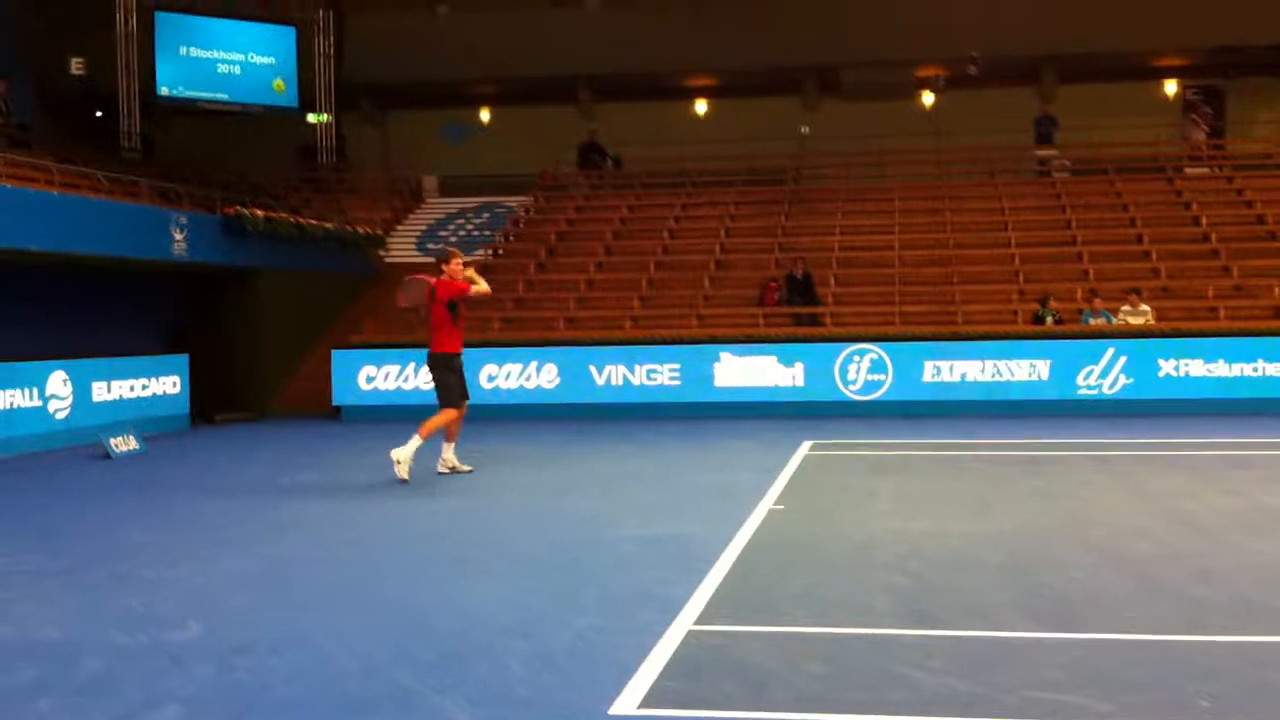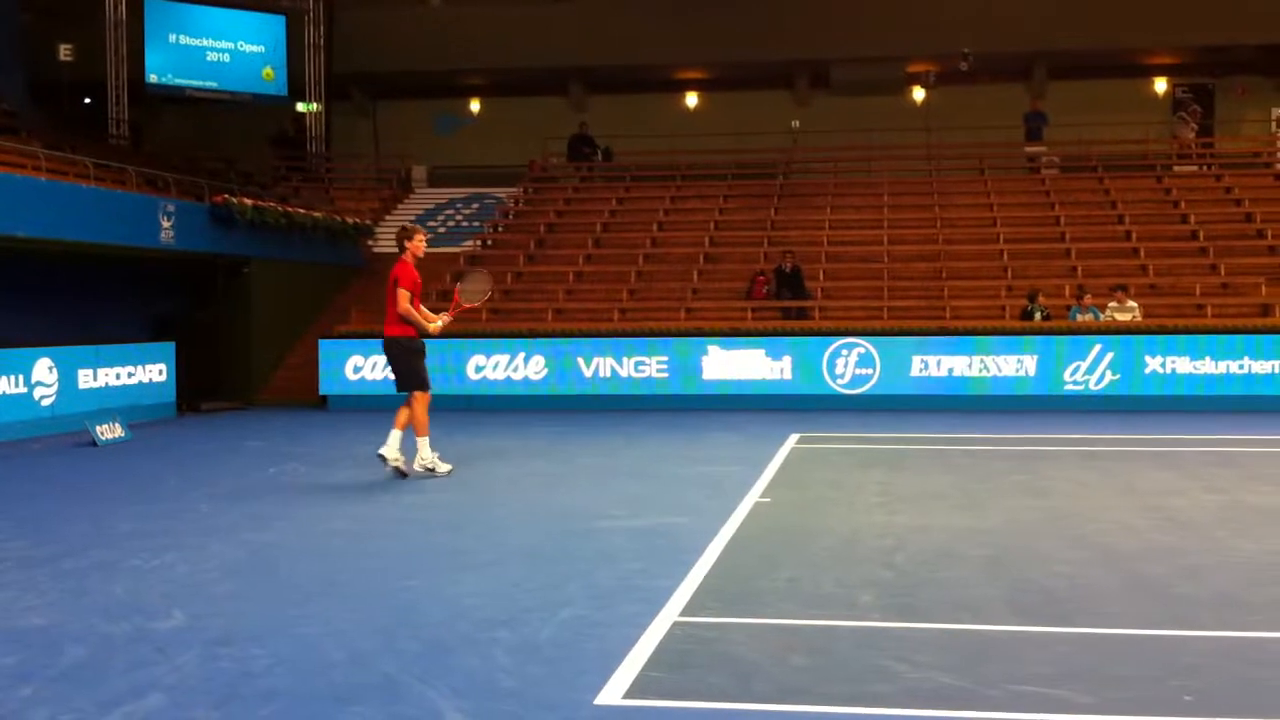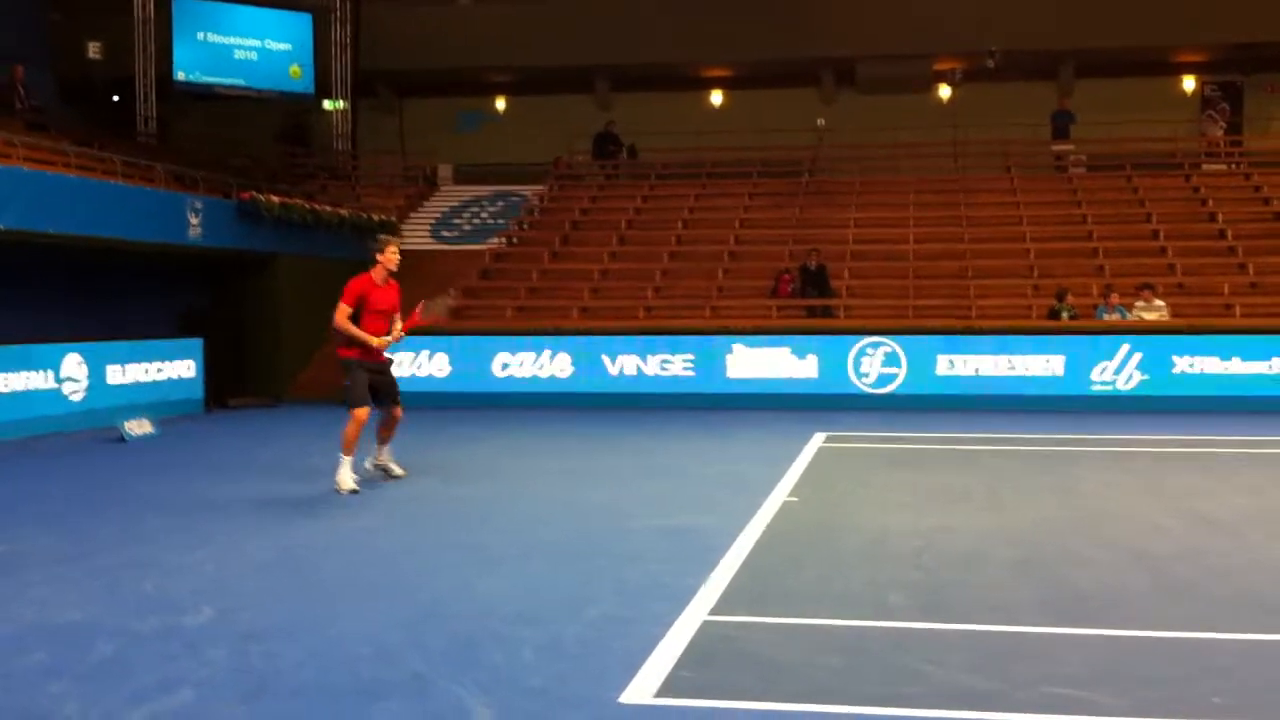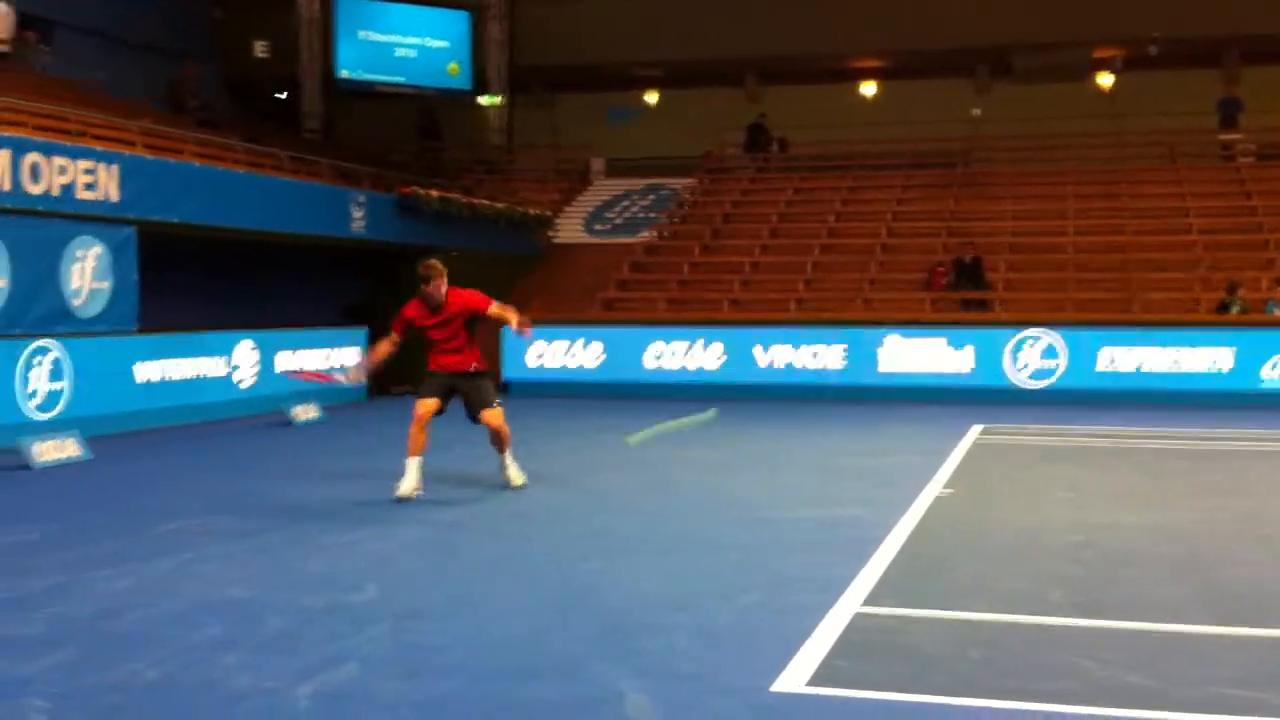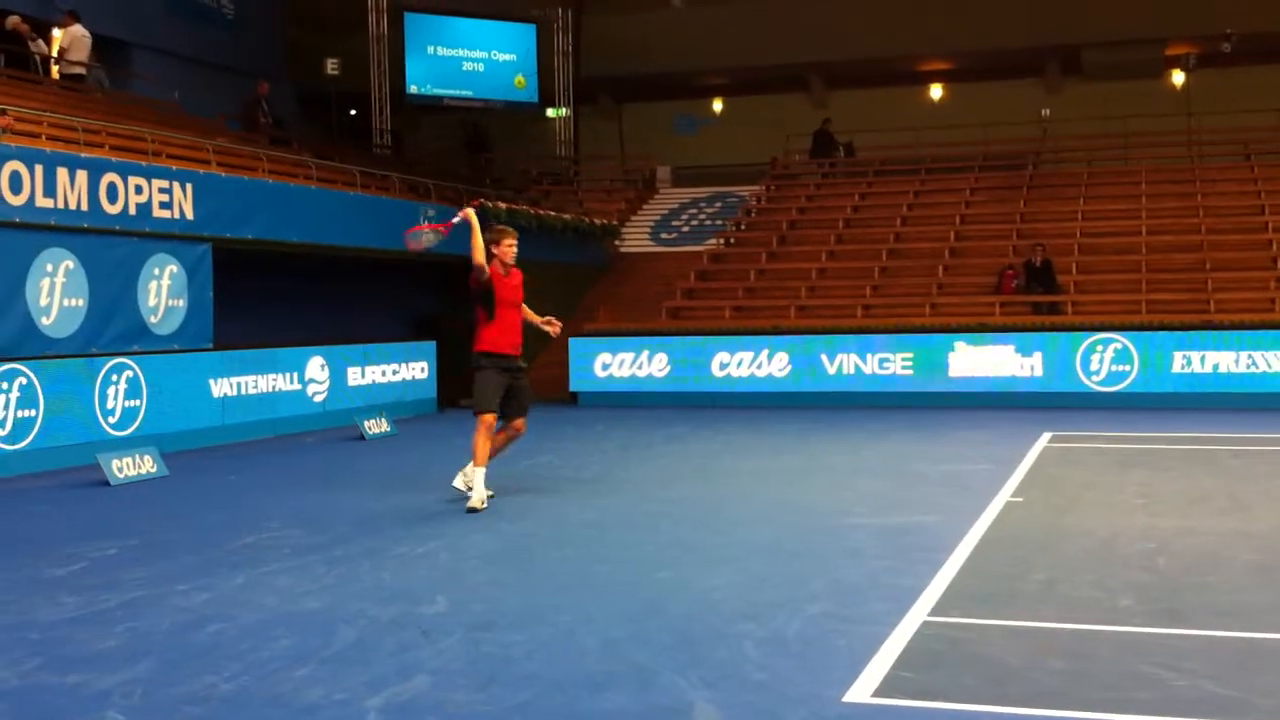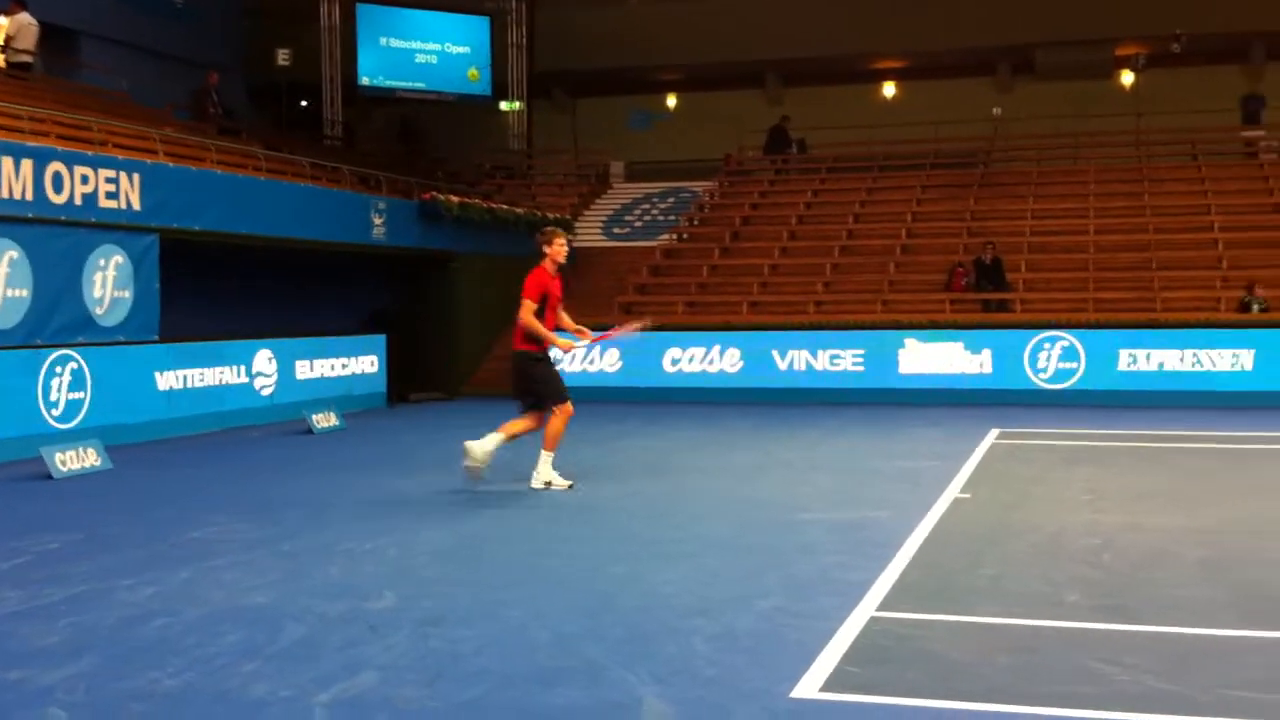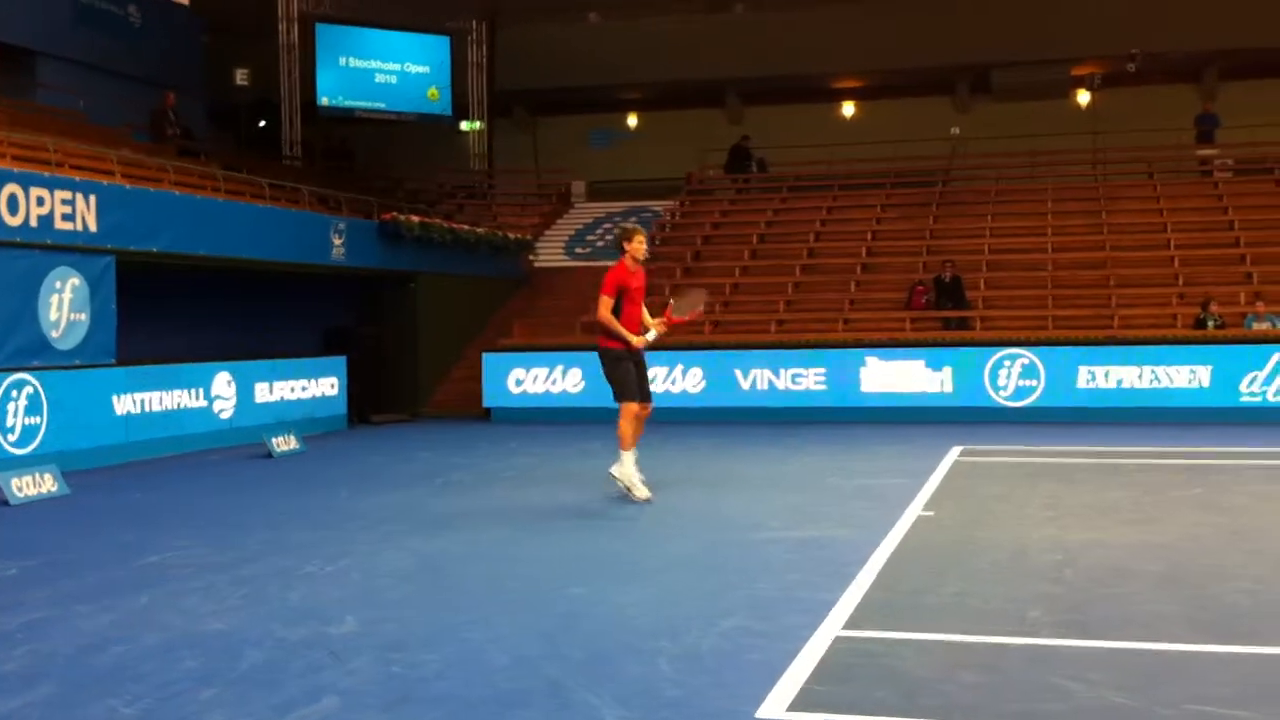
dt=0.7s
person 1, frame 1
left shoulder: (436, 287)
right shoulder: (451, 287)
right elbow: (485, 290)
right wrist: (473, 276)
left hip: (450, 356)
right hip: (444, 357)
left knee: (461, 408)
right knee: (450, 412)
left ankle: (447, 459)
right ankle: (405, 453)
person 1, frame 2
left shoulder: (409, 270)
right shoulder: (404, 269)
left elbow: (415, 306)
right elbow: (403, 307)
left wrist: (436, 319)
right wrist: (428, 327)
left hip: (402, 340)
right hip: (402, 339)
left knee: (412, 398)
right knee: (422, 395)
left ankle: (391, 449)
right ankle: (425, 457)
person 1, frame 3
left shoulder: (394, 287)
right shoulder: (358, 284)
left elbow: (395, 319)
right elbow: (339, 321)
left wrist: (396, 331)
right wrist: (370, 339)
left hip: (377, 360)
right hip: (353, 359)
left knee: (395, 414)
right knee: (360, 414)
left ankle: (380, 458)
right ankle: (344, 472)
person 1, frame 4
left shoulder: (464, 298)
right shoulder: (410, 312)
left elbow: (499, 311)
right elbow: (392, 342)
left wrist: (514, 320)
right wrist: (367, 365)
left hip: (471, 371)
right hip: (437, 372)
left knee: (496, 423)
right knee: (421, 412)
left ankle: (507, 464)
right ankle: (411, 478)
person 1, frame 5
left shoulder: (517, 275)
right shoulder: (485, 277)
right elbow: (478, 262)
left wrist: (539, 321)
right wrist: (473, 221)
left hip: (513, 362)
right hip: (489, 361)
left knee: (516, 427)
right knee: (487, 421)
left ankle: (470, 474)
right ankle: (478, 490)
person 1, frame 6
left shoulder: (554, 277)
right shoulder: (538, 279)
left elbow: (557, 311)
right elbow: (524, 319)
left wrist: (574, 328)
right wrist: (554, 341)
left hip: (535, 355)
right hip: (530, 355)
left knee: (536, 418)
right knee: (564, 409)
left ankle: (481, 447)
right ankle: (543, 473)
person 1, frame 7
left shoulder: (640, 273)
right shoulder: (615, 274)
right elbow: (602, 314)
left wrist: (650, 323)
right wrist: (630, 337)
left hip: (633, 350)
right hip: (614, 350)
left knee: (644, 409)
right knee: (630, 408)
left ankle: (623, 467)
right ankle: (628, 474)
